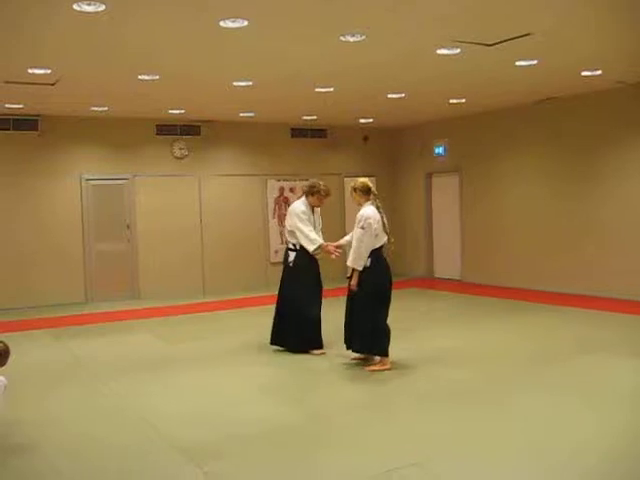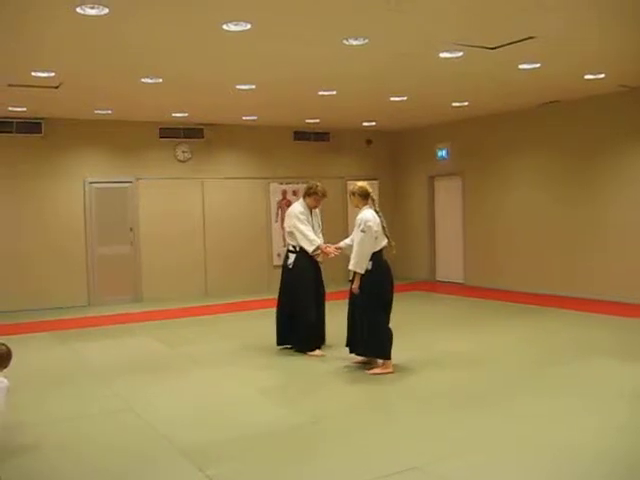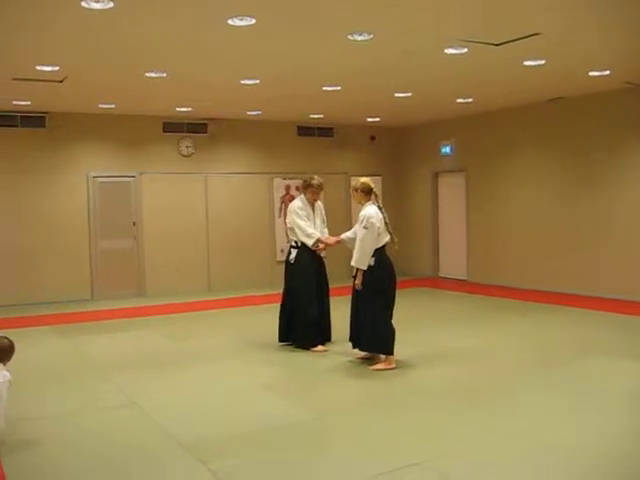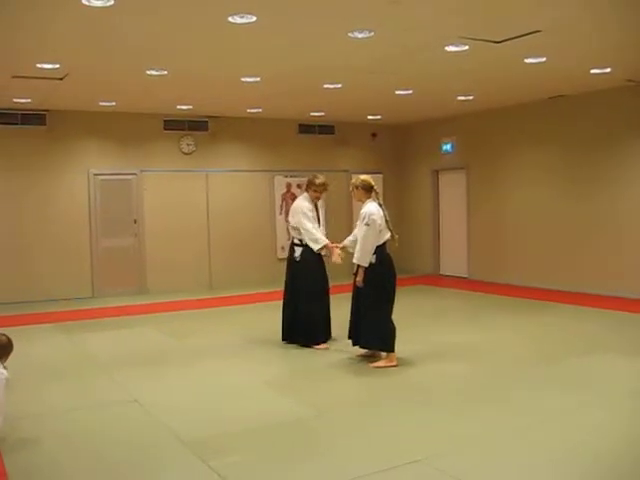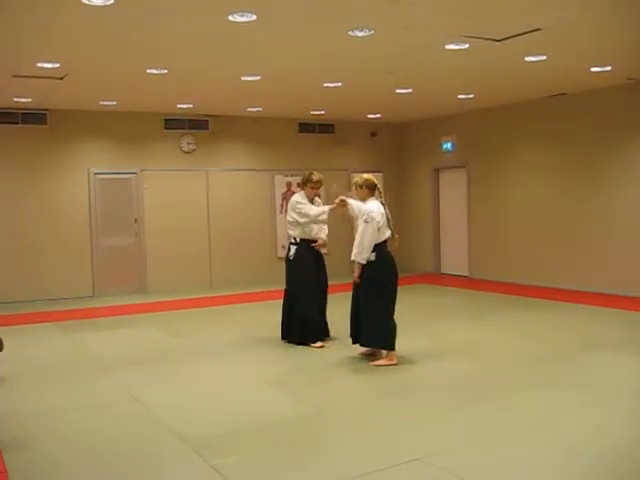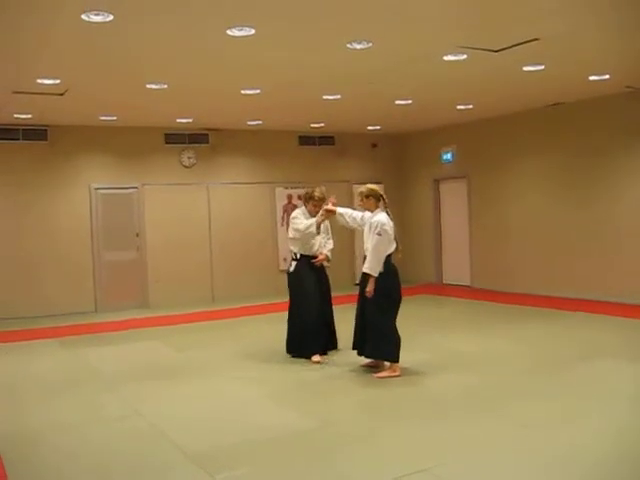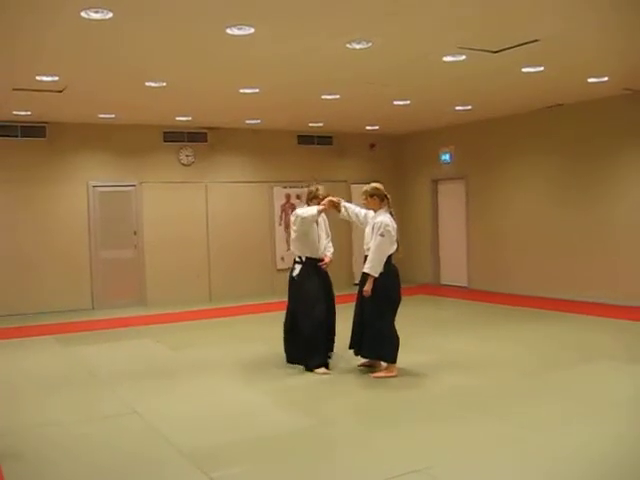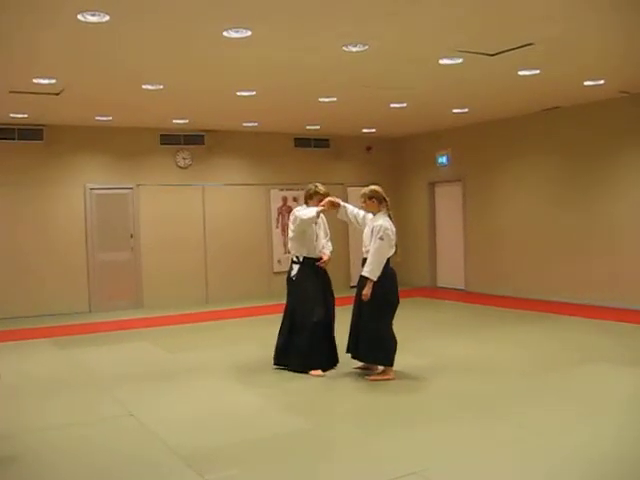
dt=0.5s
person 1, frame 1
left shoulder: (365, 214)
right shoulder: (374, 211)
left elbow: (361, 247)
left wrist: (355, 275)
right wrist: (337, 244)
left hip: (371, 268)
right hip: (376, 266)
left knee: (373, 313)
right knee: (363, 310)
left ankle: (384, 360)
right ankle: (369, 352)
person 1, frame 2
left shoulder: (365, 217)
right shoulder: (370, 214)
left elbow: (362, 250)
right elbow: (356, 240)
left wrist: (357, 278)
right wrist: (335, 247)
left hip: (373, 272)
right hip: (375, 269)
left knee: (375, 315)
right knee: (365, 313)
left ankle: (386, 363)
right ankle: (371, 355)
person 1, frame 3
left shoulder: (368, 214)
right shoulder: (372, 210)
left elbow: (365, 246)
right elbow: (357, 233)
left wrist: (359, 274)
right wrist: (337, 239)
left hip: (376, 268)
right hip: (377, 266)
left knee: (378, 311)
right knee: (367, 309)
left ankle: (388, 359)
right ankle: (374, 351)
person 1, frame 4
left shoulder: (369, 211)
right shoulder: (372, 208)
left elbow: (366, 243)
right elbow: (360, 234)
left wrist: (361, 271)
right wrist: (344, 245)
left hip: (376, 265)
right hip: (376, 263)
left knee: (379, 309)
right knee: (367, 306)
left ankle: (390, 356)
right ankle: (374, 348)
person 1, frame 5
left shoulder: (370, 209)
right shoulder: (375, 205)
left elbow: (363, 240)
left wrist: (357, 267)
right wrist: (348, 202)
left hip: (377, 263)
right hip: (379, 261)
left knee: (380, 307)
right knee: (368, 304)
left ankle: (390, 355)
right ankle: (376, 347)
person 1, frame 6
left shoulder: (380, 221)
right shoulder: (371, 217)
left elbow: (376, 254)
right elbow: (354, 217)
left wrist: (371, 281)
right wrist: (335, 210)
left hip: (382, 275)
right hip: (377, 274)
left knee: (383, 319)
right knee: (371, 316)
left ankle: (393, 366)
right ankle: (379, 359)
person 1, frame 7
left shoulder: (383, 222)
right shoulder: (374, 216)
left elbow: (378, 254)
right elbow: (356, 213)
left wrist: (369, 281)
right wrist: (339, 204)
left hip: (382, 275)
right hip: (377, 273)
left knee: (382, 320)
right knee: (369, 317)
left ankle: (391, 367)
right ankle: (375, 359)
person 1, frame 8
left shoulder: (382, 225)
right shoulder: (372, 219)
left elbow: (377, 257)
right elbow: (354, 214)
left wrist: (369, 284)
right wrist: (338, 204)
left hip: (381, 279)
right hip: (373, 275)
left knee: (380, 323)
right knee: (366, 319)
left ankle: (387, 370)
right ankle: (372, 362)
person 2, frame 1
left shoulder: (314, 210)
right shoulder: (297, 209)
right elbow: (306, 234)
left wrist: (323, 247)
right wrist: (324, 246)
left hip: (308, 256)
right hip: (297, 257)
left knee: (312, 298)
right knee: (303, 300)
left ankle: (291, 339)
right ankle: (309, 343)
person 2, frame 2
left shoulder: (314, 212)
right shoulder: (295, 211)
right elbow: (305, 235)
left wrist: (321, 249)
right wrist: (323, 247)
left hip: (310, 258)
right hip: (297, 260)
left knee: (316, 299)
right knee: (303, 302)
left ankle: (313, 339)
right ankle: (307, 344)
person 2, frame 3
left shoulder: (318, 206)
right shoulder: (296, 207)
left elbow: (323, 228)
right elbow: (305, 230)
left wrist: (323, 244)
right wrist: (324, 240)
left hip: (314, 254)
right hip: (300, 255)
left knee: (319, 296)
right knee: (304, 298)
left ankle: (317, 336)
right ankle: (308, 340)
person 2, frame 4
left shoulder: (316, 204)
right shoulder: (301, 205)
right elbow: (310, 231)
left wrist: (326, 245)
right wrist: (329, 246)
left hip: (313, 251)
right hip: (302, 252)
left knee: (319, 292)
right knee: (307, 295)
left ankle: (303, 334)
right ankle: (311, 337)
person 2, frame 5
left shoulder: (316, 201)
right shoulder: (297, 201)
left elbow: (322, 223)
right elbow: (312, 215)
left wrist: (322, 239)
right wrist: (333, 207)
left hip: (313, 249)
right hip: (299, 251)
left knee: (318, 291)
right knee: (304, 293)
left ankle: (316, 332)
right ankle: (308, 336)
person 2, frame 6
left shoulder: (322, 217)
right shoulder: (297, 216)
left elbow: (328, 239)
right elbow: (304, 230)
left wrist: (325, 254)
right wrist: (320, 219)
left hip: (317, 264)
right hip: (301, 265)
left knee: (323, 305)
right knee: (307, 307)
left ankle: (322, 344)
right ankle: (308, 349)
person 2, frame 7
left shoulder: (322, 218)
right shoulder: (299, 215)
left elbow: (327, 240)
right elbow: (304, 216)
left wrist: (328, 256)
right wrist: (321, 208)
left hip: (319, 268)
right hip: (303, 269)
left knee: (326, 311)
right knee: (311, 314)
left ankle: (321, 350)
right ankle: (314, 361)
person 2, frame 8
left shoulder: (320, 217)
right shoulder: (298, 214)
left elbow: (326, 240)
right elbow: (304, 218)
left wrist: (327, 254)
right wrist: (321, 209)
left hip: (318, 268)
right hip: (301, 269)
left knee: (325, 313)
right knee: (308, 316)
left ankle: (324, 357)
right ankle: (309, 362)
